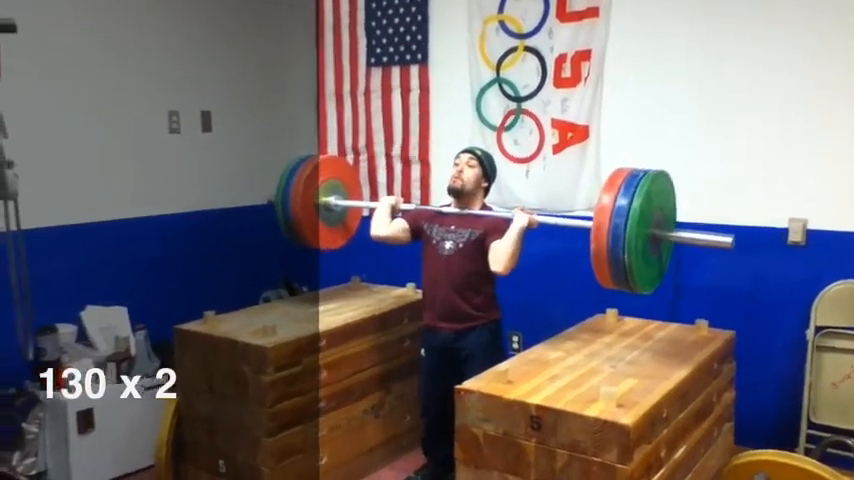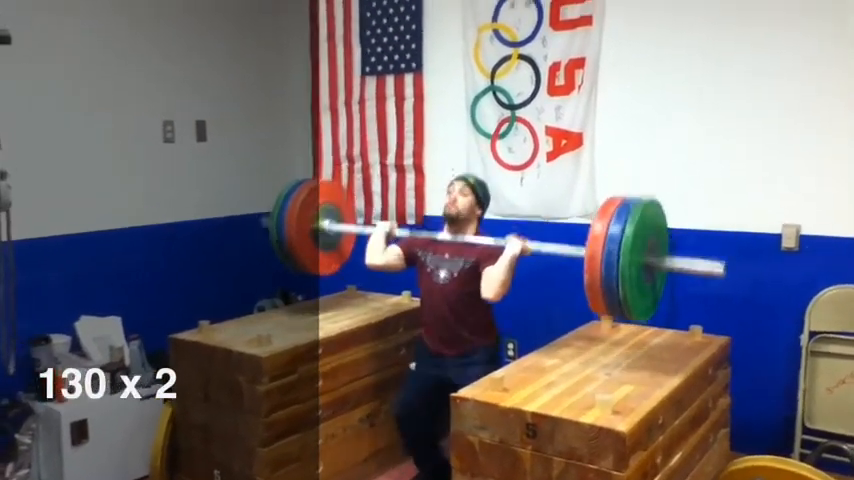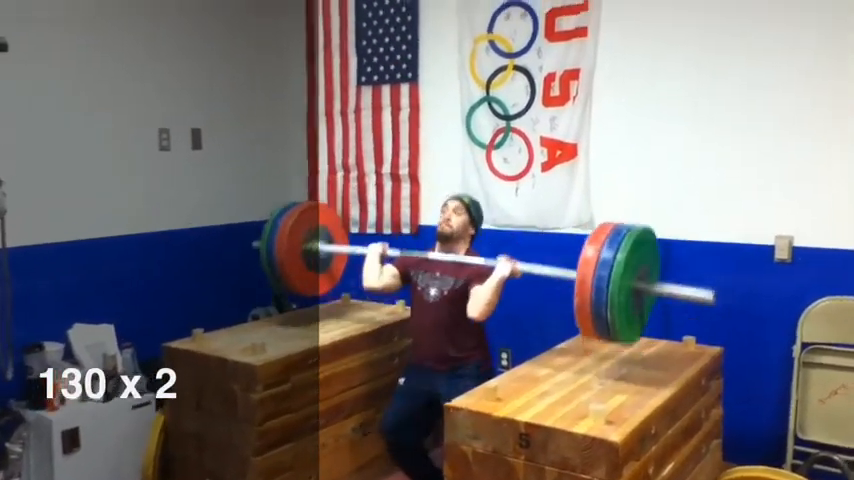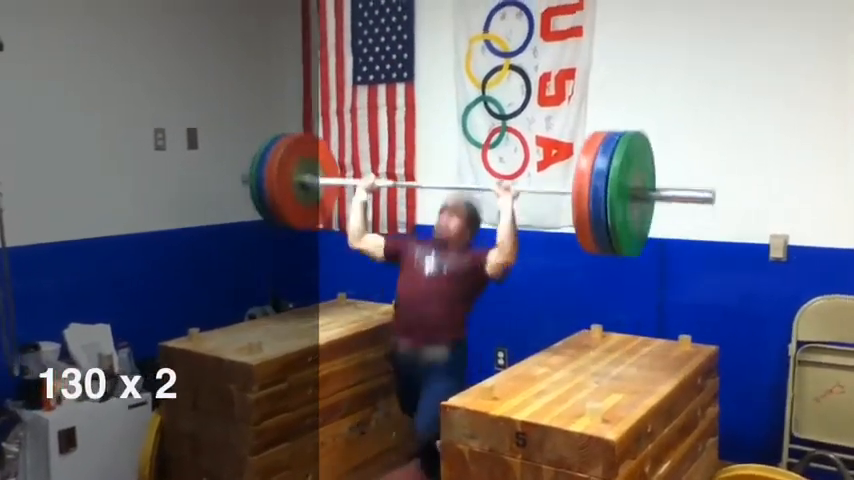
dt=0.3s
person 1, frame 1
left shoulder: (494, 223)
right shoulder: (427, 217)
left elbow: (501, 265)
right elbow: (380, 232)
left wrist: (519, 226)
right wrist: (386, 205)
left hip: (478, 333)
right hip: (435, 331)
right knee: (434, 405)
person 1, frame 2
left shoulder: (488, 251)
right shoulder: (421, 244)
left elbow: (491, 293)
right elbow: (375, 262)
left wrist: (512, 254)
right wrist: (382, 233)
left hip: (475, 356)
right hip: (431, 353)
right knee: (408, 417)
person 1, frame 3
left shoulder: (477, 270)
right shoulder: (414, 263)
left elbow: (477, 313)
right elbow: (373, 284)
left wrist: (500, 275)
right wrist: (375, 254)
left hip: (466, 372)
right hip: (422, 368)
right knee: (395, 429)
person 1, frame 4
left shoulder: (473, 259)
right shoulder: (410, 247)
left elbow: (503, 261)
right elbow: (358, 240)
left wrist: (506, 209)
right wrist: (361, 197)
left hip: (442, 361)
right hip: (405, 356)
left knee: (429, 431)
right knee: (420, 429)
